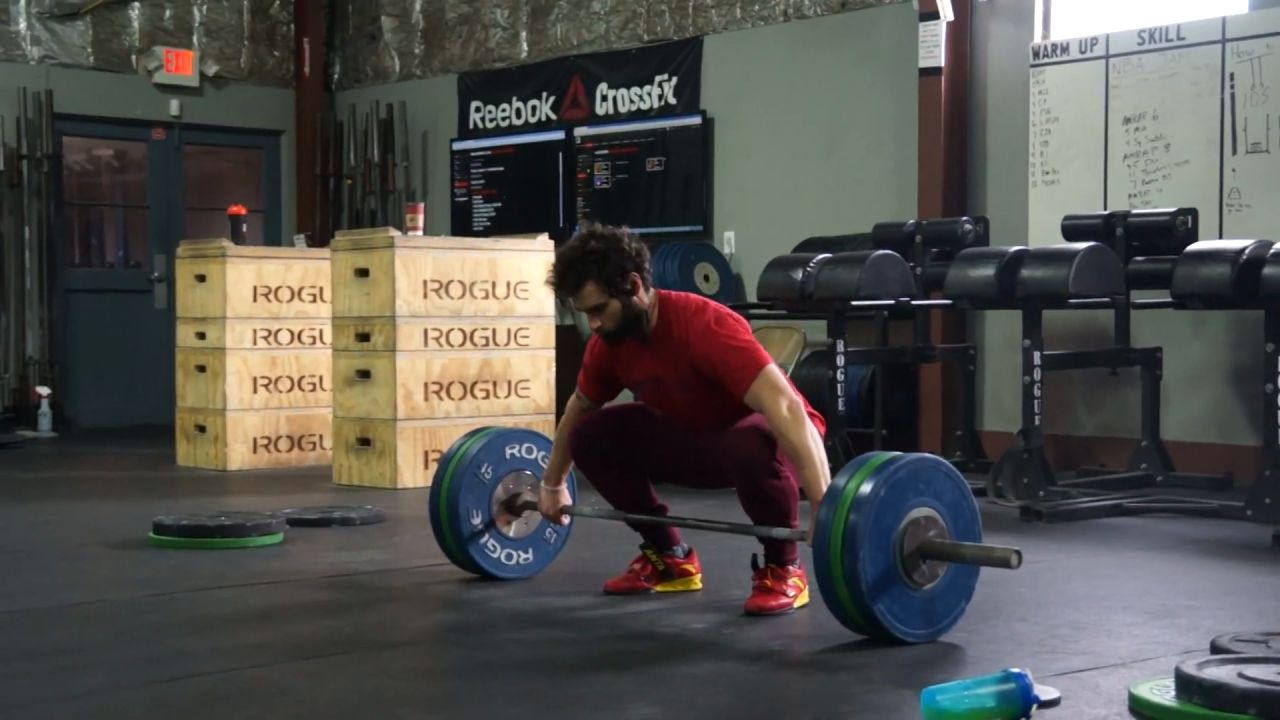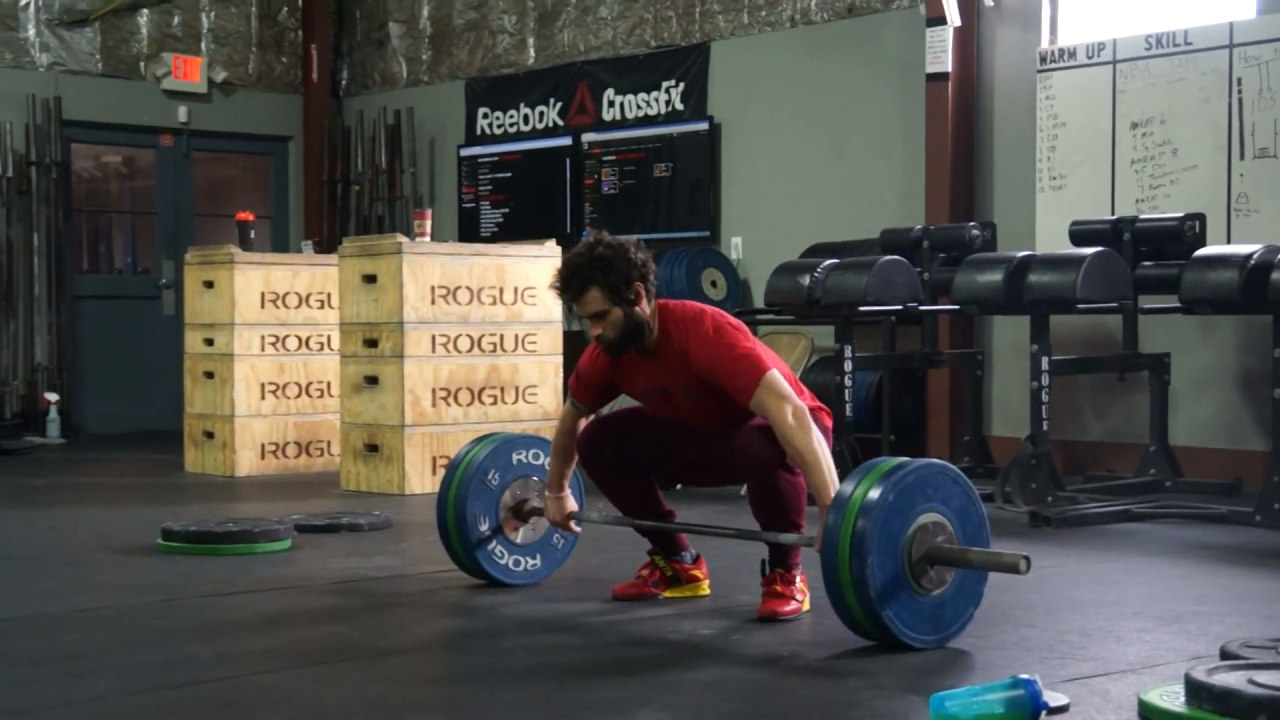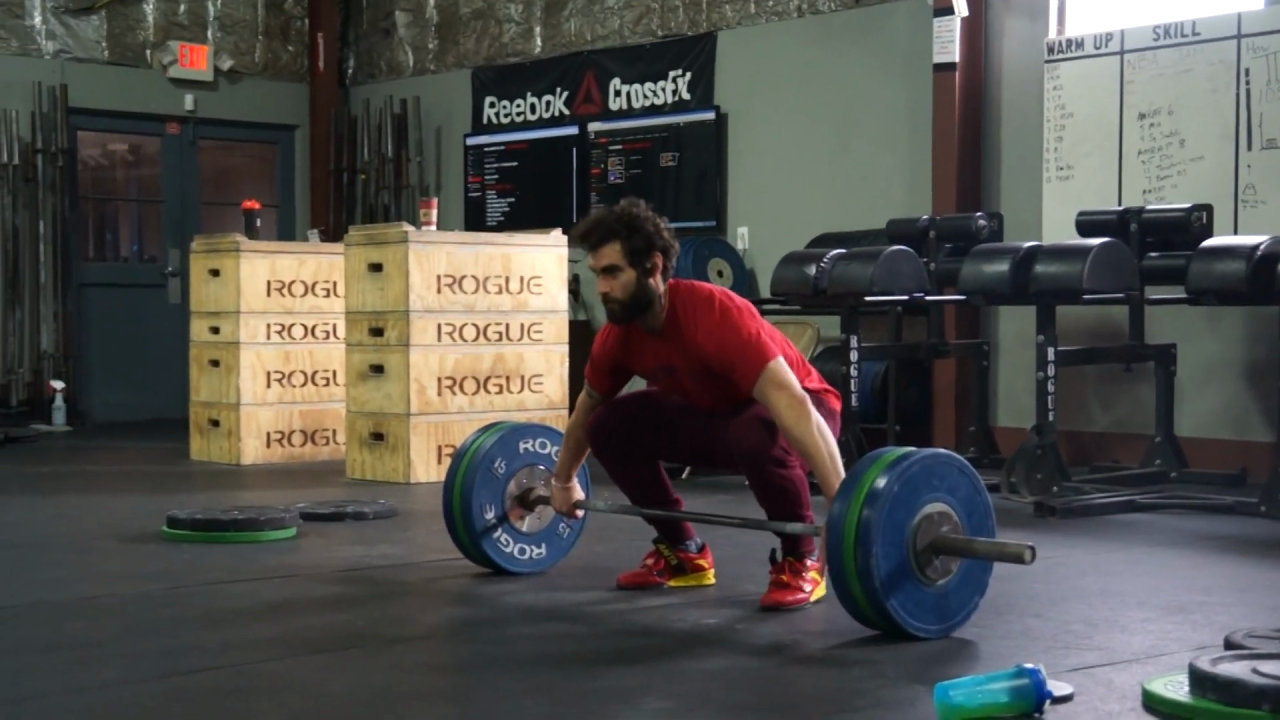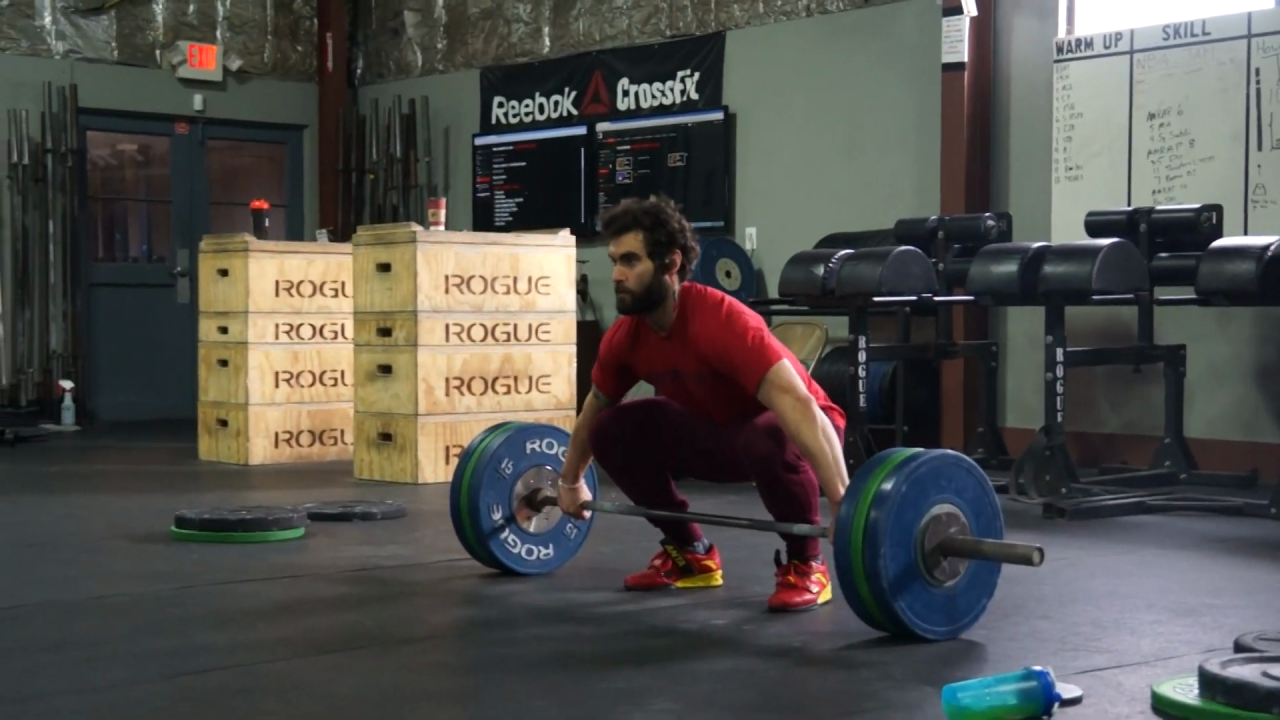
dt=0.3s
person 1, frame 1
left shoulder: (705, 326)
right shoulder: (608, 344)
left elbow: (785, 409)
right elbow: (579, 408)
right wrist: (552, 485)
left hip: (773, 434)
right hip: (697, 437)
left knee: (750, 449)
right knee: (590, 437)
left ankle: (783, 568)
right ankle: (669, 556)
person 1, frame 2
left shoulder: (706, 335)
right shoulder: (604, 357)
left elbow: (791, 415)
right elbow: (572, 416)
right wrist: (555, 492)
left hip: (785, 428)
right hip: (704, 434)
left knee: (766, 448)
right knee: (598, 442)
left ankle: (786, 573)
right ankle: (677, 562)
person 1, frame 3
left shoulder: (715, 315)
right shoulder: (618, 335)
left elbow: (791, 403)
right elbow: (589, 405)
right wrist: (563, 480)
left hip: (795, 409)
right hip: (714, 416)
left knee: (759, 439)
right knee: (608, 426)
left ankle: (801, 561)
right ankle: (682, 550)
person 1, frame 4
left shoulder: (720, 322)
right shoulder: (625, 337)
left elbow: (797, 406)
right elbow: (597, 404)
left wrist: (843, 504)
right wrist: (571, 482)
left hip: (792, 429)
right hip: (718, 428)
left knee: (768, 444)
right knee: (610, 431)
left ankle: (806, 564)
right ankle: (690, 552)
